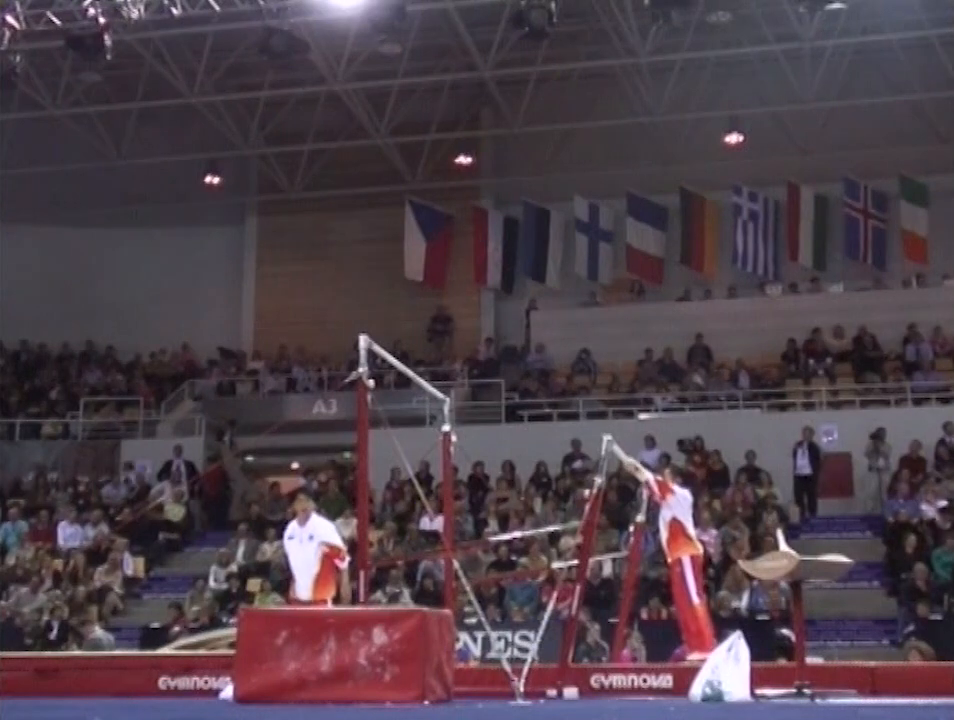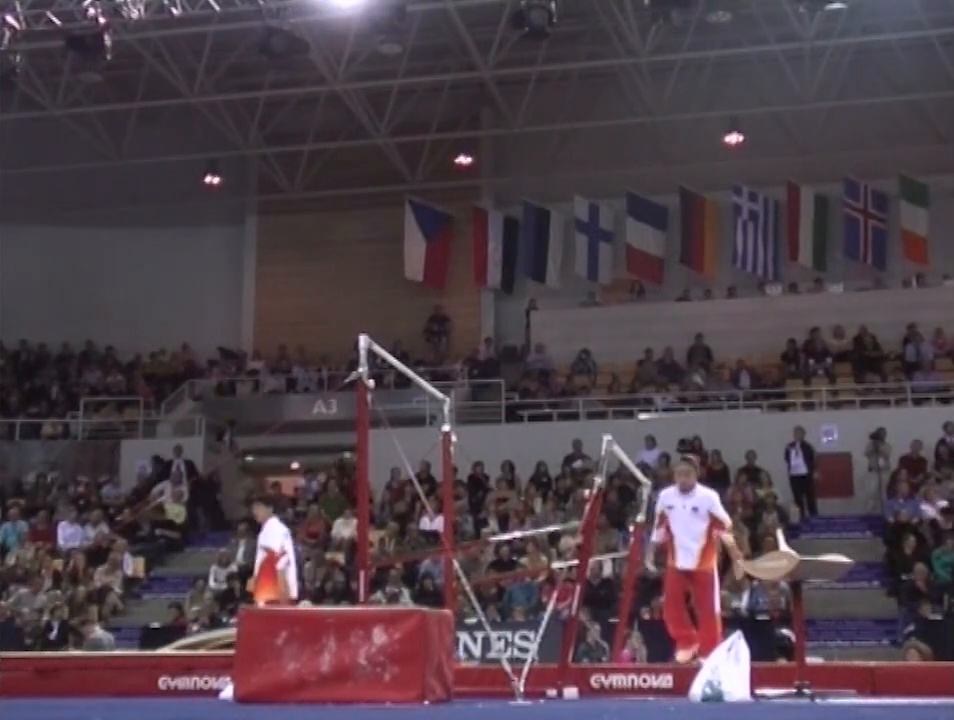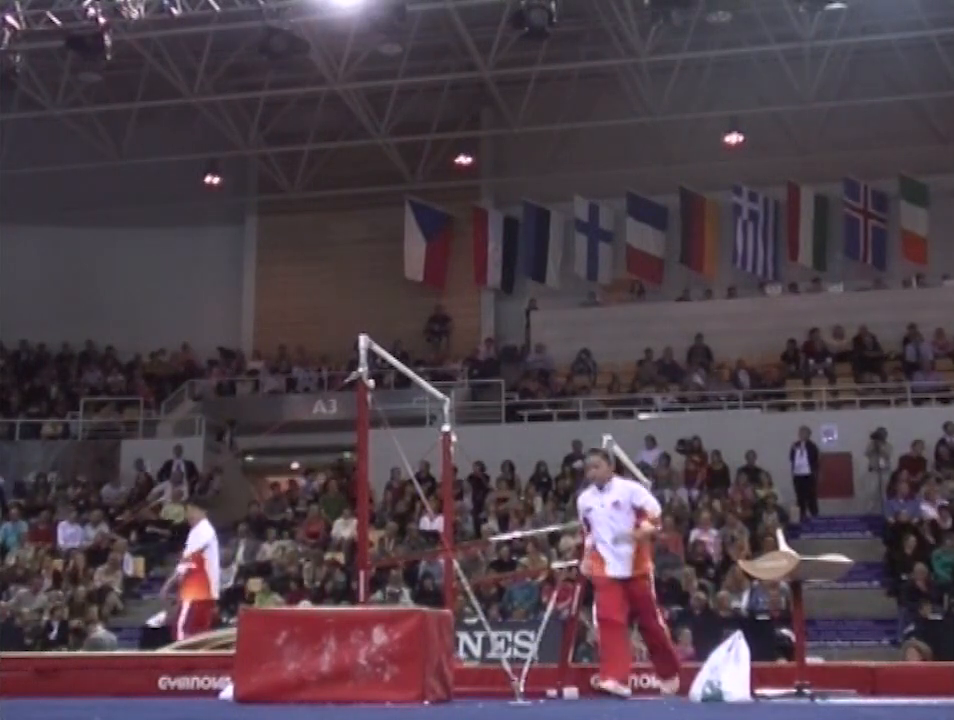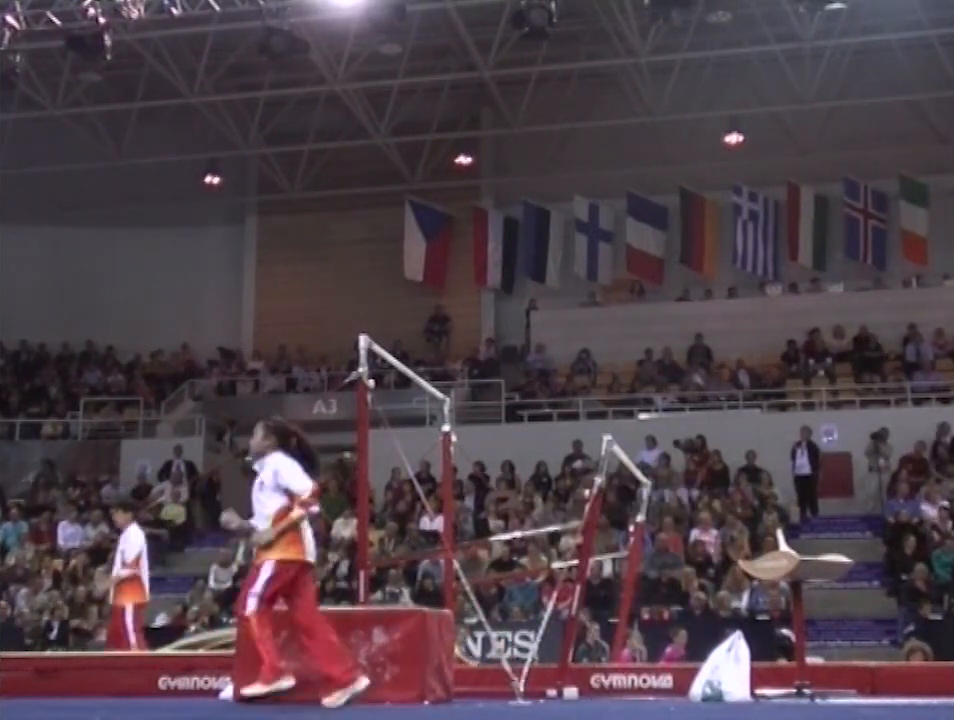
dt=1s
person 1, frame 1
left shoulder: (681, 495)
right shoulder: (669, 498)
left elbow: (656, 483)
right elbow: (653, 486)
left wrist: (637, 468)
right wrist: (636, 471)
left hip: (686, 554)
right hip: (677, 555)
left knee: (692, 599)
right knee: (684, 602)
left ankle: (704, 647)
right ankle: (696, 647)
person 1, frame 2
left shoulder: (708, 497)
right shoulder: (665, 496)
left elbow: (724, 526)
right elbow: (660, 526)
left wrist: (736, 557)
right wrist: (651, 551)
left hip: (704, 560)
right hip: (677, 561)
left knee: (708, 608)
right knee: (671, 602)
left ankle: (709, 653)
right ankle: (686, 642)
person 1, frame 3
left shoulder: (630, 488)
right shoulder: (585, 499)
left elbow: (654, 517)
left wrist: (635, 534)
right wrist: (587, 557)
left hip: (636, 566)
right hip: (605, 570)
left knee: (649, 622)
right knee: (609, 620)
left ankle: (668, 673)
right ankle: (614, 678)
person 1, frame 4
left shoulder: (281, 465)
right shoulder: (267, 471)
left elbow: (310, 499)
left wrist: (275, 533)
right wrist: (243, 525)
left hip: (286, 551)
right hip: (278, 553)
left knee: (250, 607)
right knee: (307, 619)
left ankle: (274, 673)
right ankle: (347, 677)
